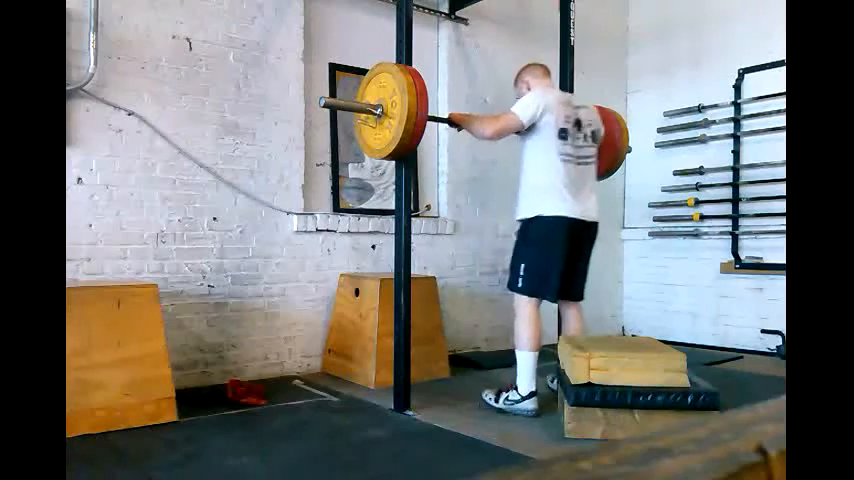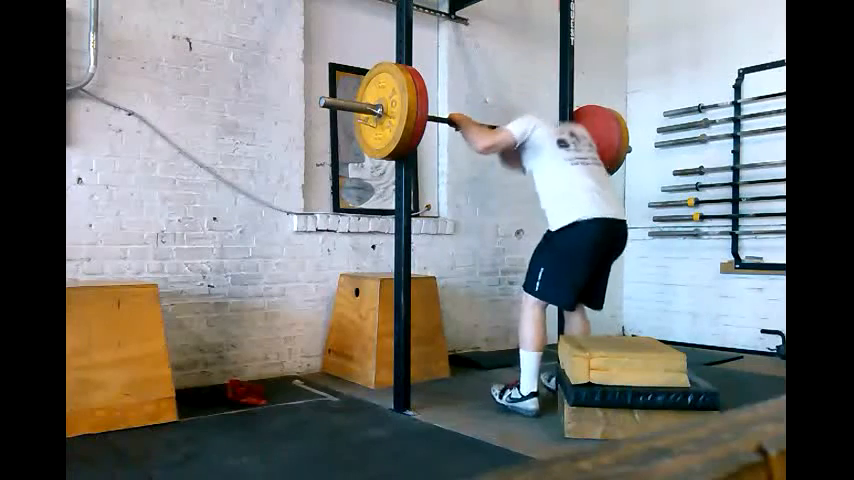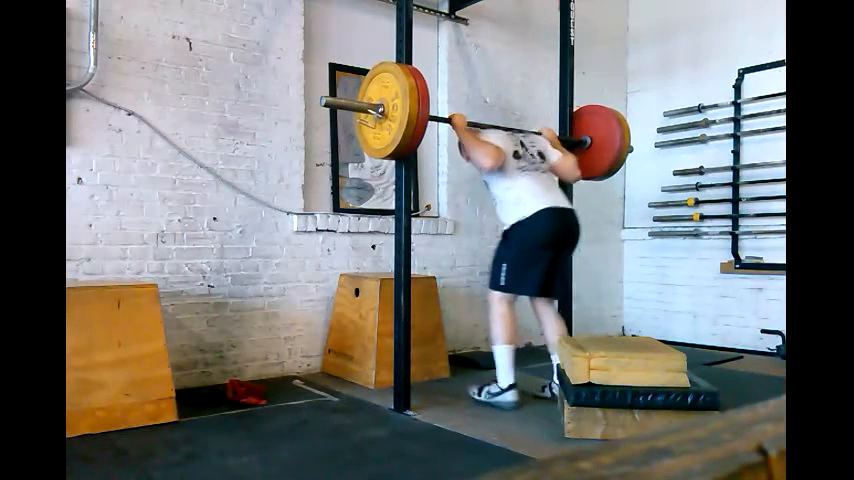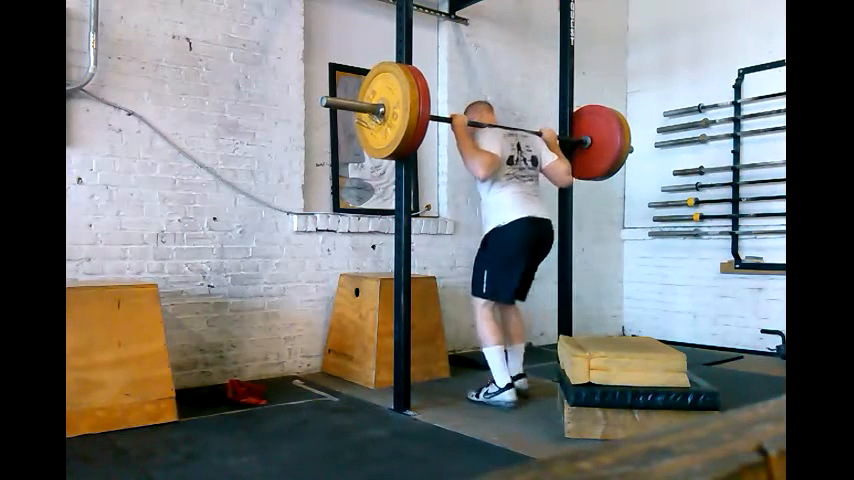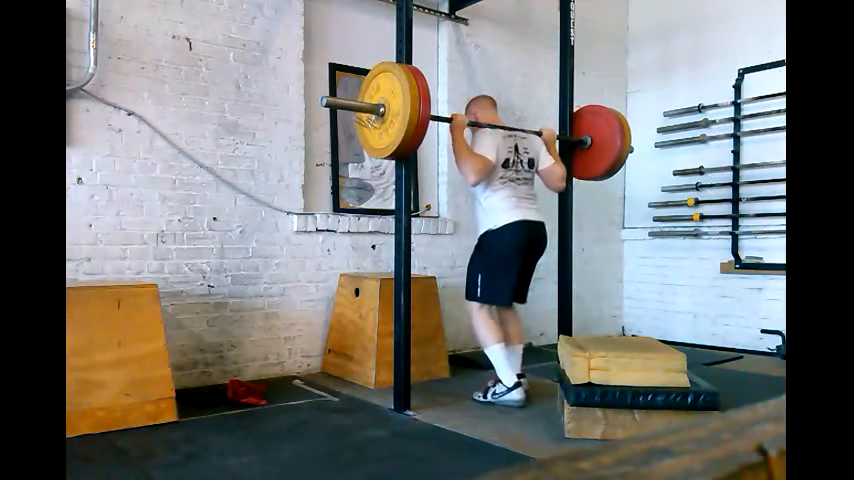
dt=0.5s
person 1, frame 1
left shoulder: (541, 98)
right shoulder: (588, 111)
left elbow: (492, 129)
left wrist: (460, 118)
left hip: (549, 218)
right hip: (585, 219)
left knee: (526, 301)
right knee: (570, 302)
left ankle: (524, 393)
person 1, frame 2
left shoulder: (531, 125)
right shoulder: (573, 130)
left elbow: (485, 143)
left wrist: (462, 121)
left hip: (580, 226)
right hip: (615, 226)
left knee: (533, 302)
right knee: (574, 306)
left ankle: (525, 392)
person 1, frame 3
left shoulder: (487, 137)
right shoulder: (533, 140)
left elbow: (489, 161)
right elbow: (573, 172)
left wrist: (460, 129)
right wrist: (553, 142)
left hip: (533, 222)
right hip: (565, 220)
left knee: (500, 299)
right knee: (543, 301)
left ankle: (504, 386)
right ankle: (562, 380)
person 1, frame 4
left shoulder: (487, 136)
right shoulder: (531, 139)
left elbow: (482, 170)
right elbow: (565, 177)
left wrist: (459, 130)
right wrist: (552, 143)
left hip: (511, 229)
right hip: (541, 227)
left knee: (483, 303)
right knee: (506, 301)
left ankle: (502, 386)
right ankle: (516, 374)
person 1, frame 5
left shoulder: (487, 136)
right shoulder: (531, 139)
left elbow: (473, 174)
right elbow: (558, 182)
left wrist: (457, 131)
right wrist: (550, 144)
left hip: (504, 232)
right hip: (534, 230)
left knee: (478, 307)
right knee: (504, 304)
left ankle: (509, 385)
right ankle: (515, 376)
